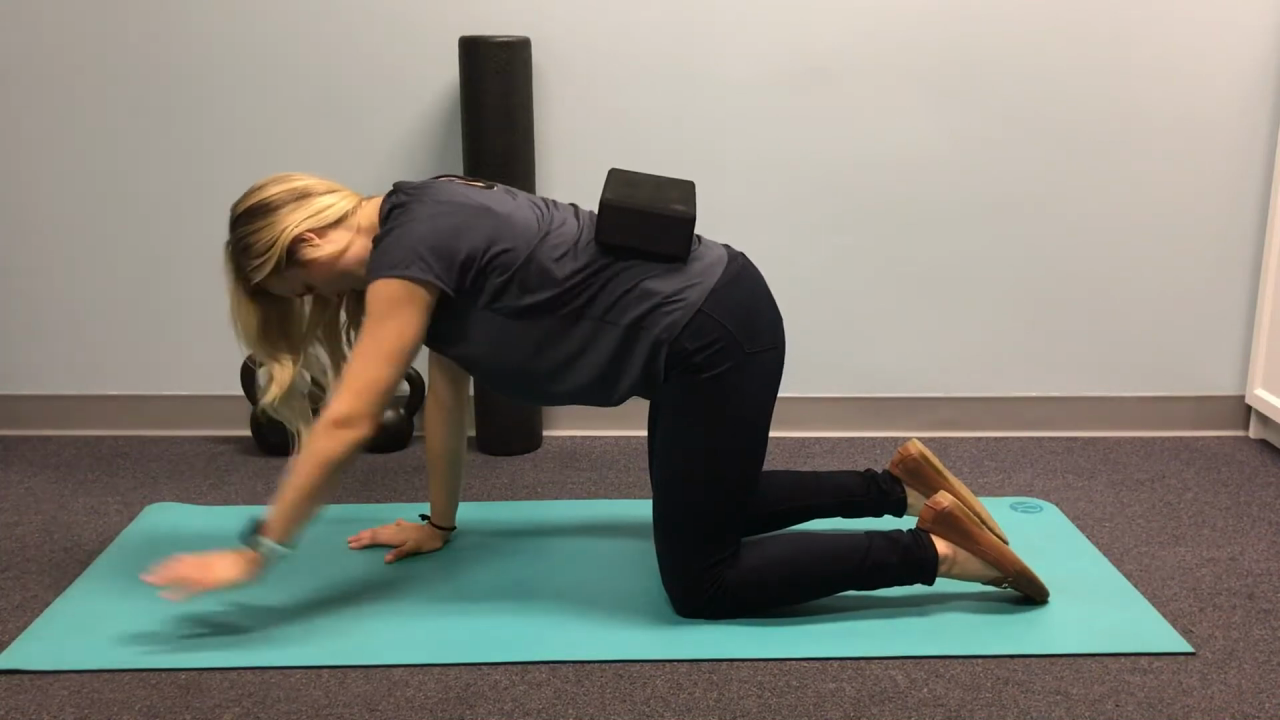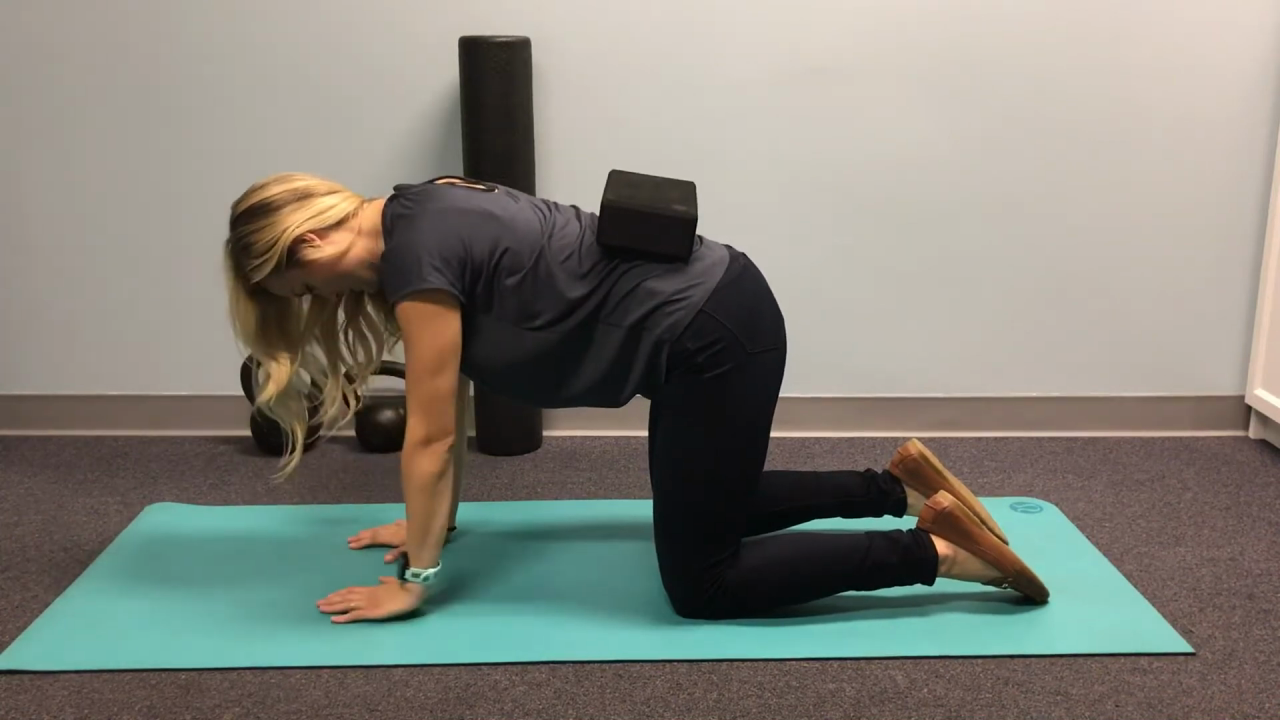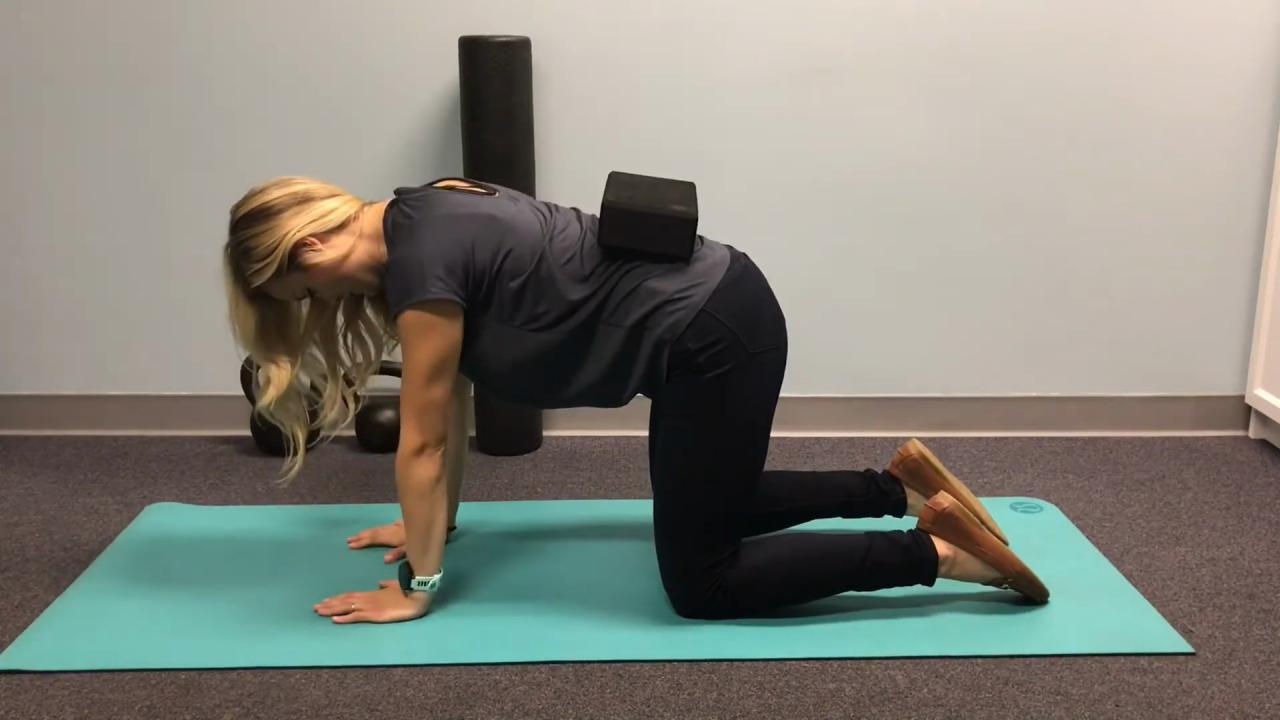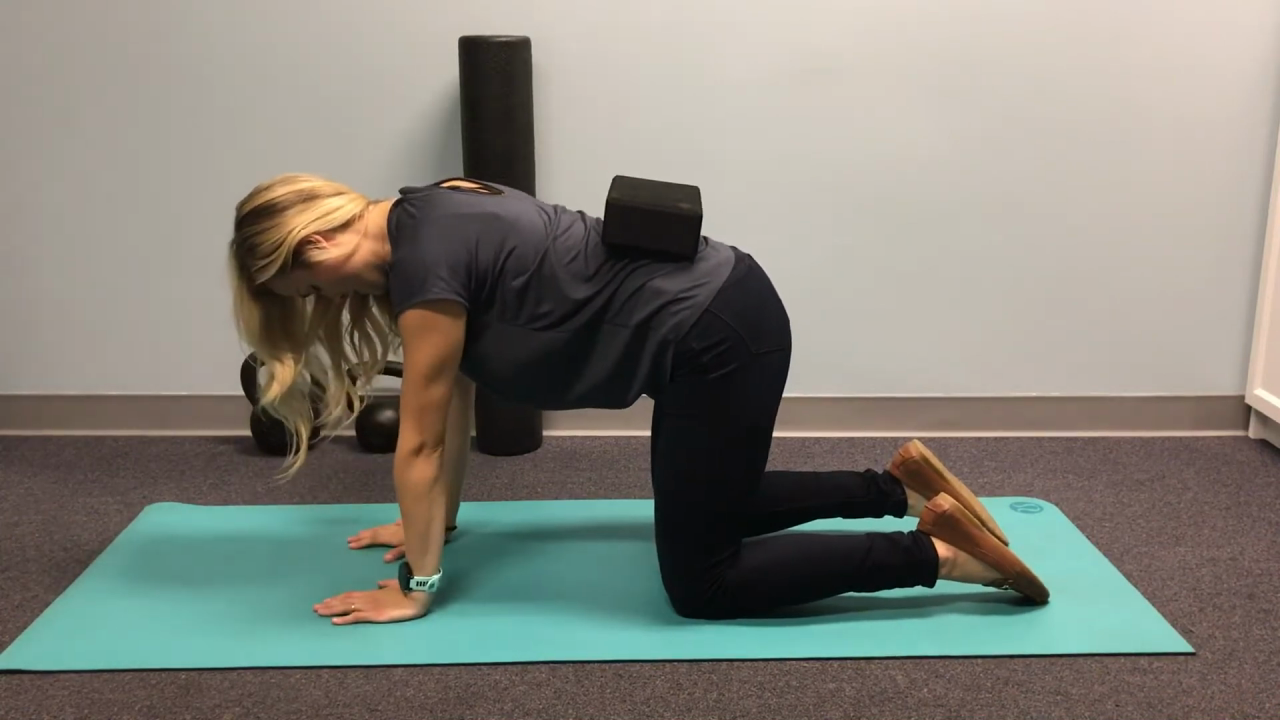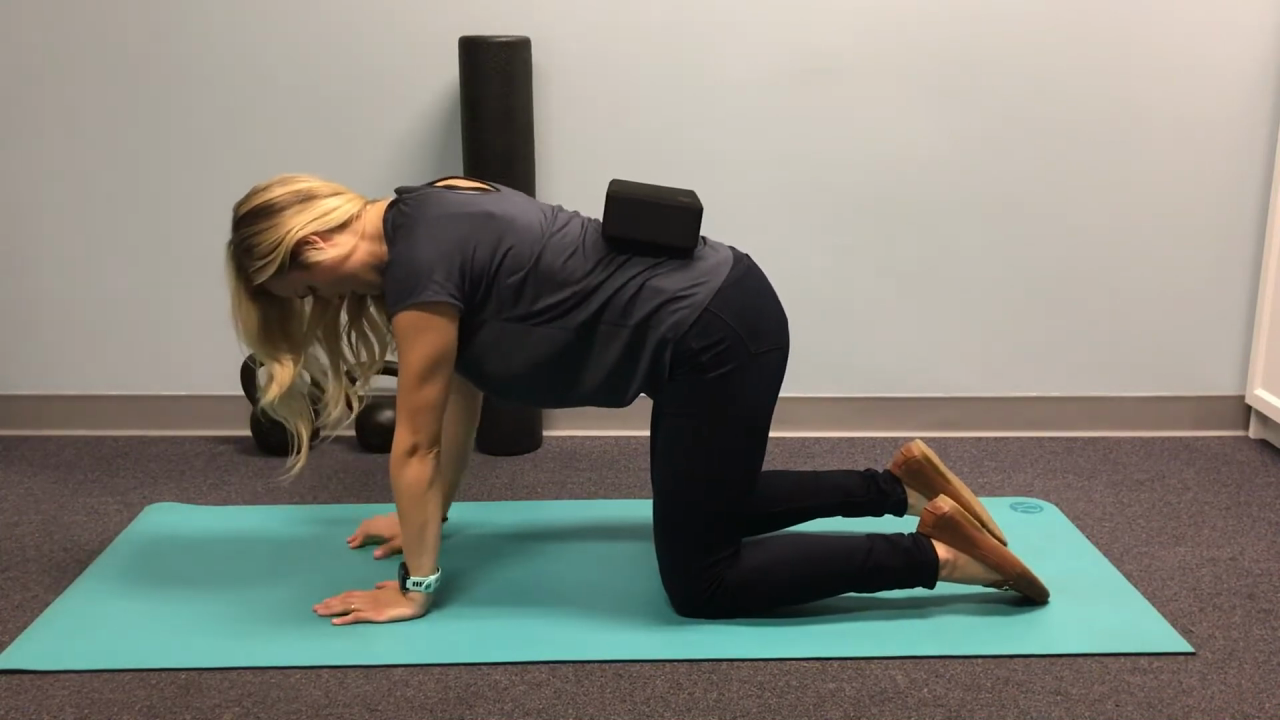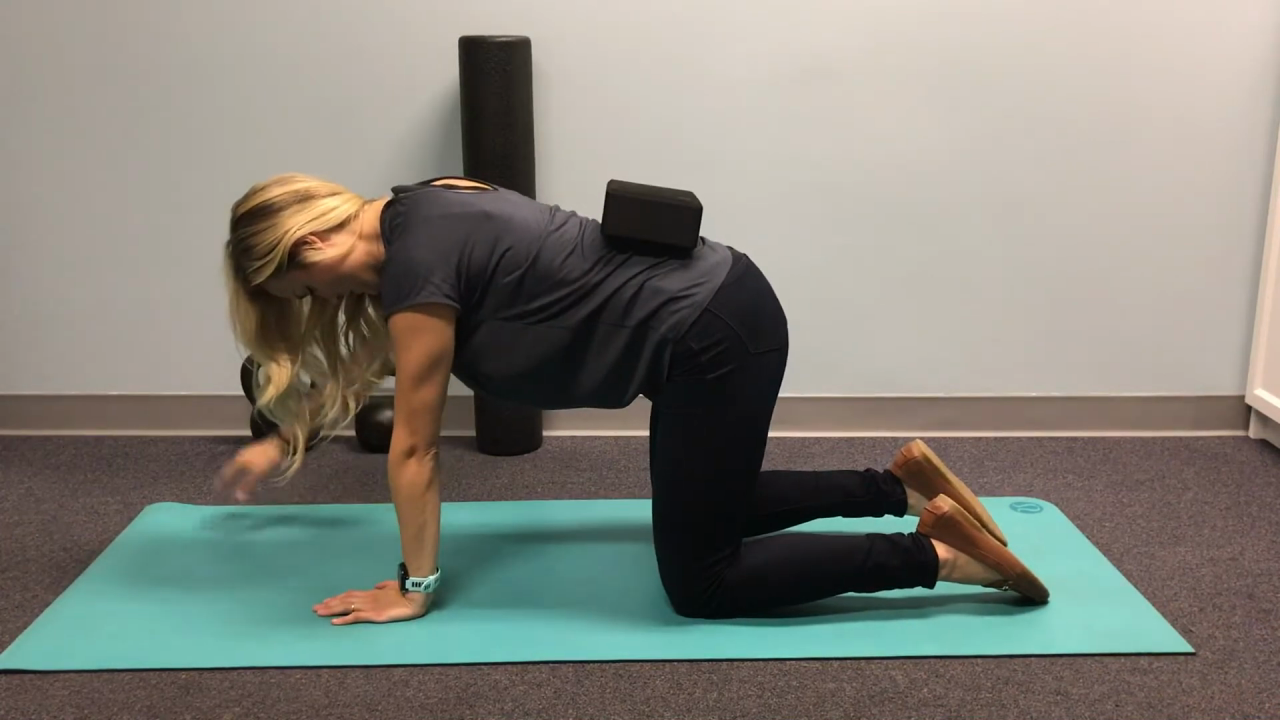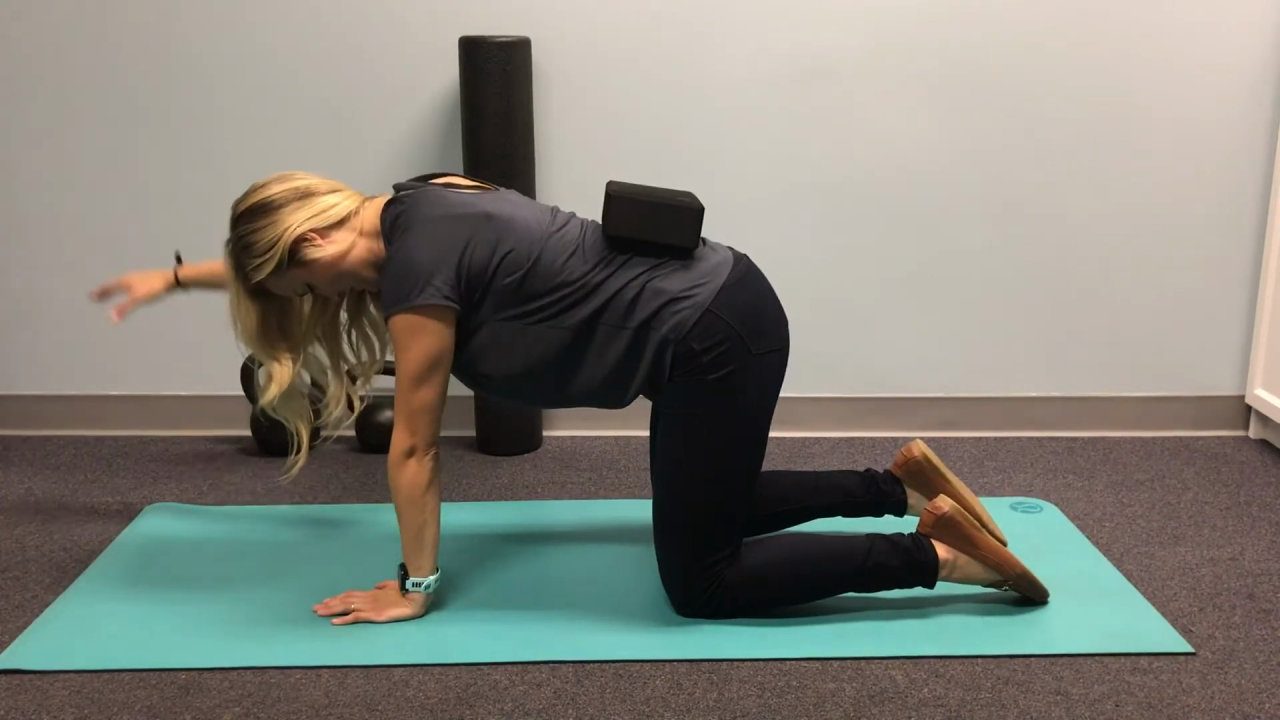
dt=0.4s
person 1, frame 1
left shoulder: (408, 250)
right shoulder: (423, 220)
left elbow: (346, 422)
right elbow: (448, 385)
left wrist: (254, 551)
right wrist: (435, 523)
left hip: (713, 338)
right hip: (716, 313)
left knee: (699, 583)
right knee: (715, 508)
left ankle: (936, 550)
right ankle: (898, 485)
person 1, frame 2
left shoulder: (416, 256)
right shoulder: (417, 216)
left elbow: (432, 435)
right elbow: (449, 398)
left wrist: (413, 579)
right wrist: (434, 523)
left hip: (712, 337)
right hip: (715, 310)
left knee: (701, 581)
right knee: (714, 504)
left ankle: (936, 549)
right ankle: (898, 484)
person 1, frame 3
left shoulder: (420, 263)
right shoulder: (419, 218)
left elbow: (422, 441)
right elbow: (450, 403)
left wrist: (417, 585)
right wrist: (435, 523)
left hip: (711, 335)
right hip: (716, 307)
left knee: (701, 580)
right knee: (713, 503)
left ankle: (937, 550)
right ankle: (898, 484)
person 1, frame 4
left shoulder: (423, 260)
right shoulder: (424, 218)
left elbow: (420, 440)
right elbow: (453, 403)
left wrist: (416, 584)
right wrist: (437, 521)
left hip: (717, 337)
right hip: (721, 308)
left knee: (701, 580)
right knee: (714, 505)
left ankle: (938, 551)
right ankle: (898, 486)
person 1, frame 5
left shoulder: (418, 262)
right shoulder: (423, 216)
left elbow: (415, 441)
right elbow: (459, 396)
left wrist: (415, 584)
right wrist: (427, 517)
left hip: (713, 337)
right hip: (722, 306)
left knee: (700, 580)
right knee: (713, 504)
left ankle: (939, 554)
right ankle: (899, 485)
person 1, frame 6
left shoulder: (415, 262)
right shoulder: (416, 214)
left elbow: (412, 444)
right elbow: (375, 356)
left wrist: (413, 587)
right wrist: (283, 441)
left hip: (712, 339)
right hip: (722, 307)
left knee: (699, 580)
right knee: (712, 505)
left ankle: (939, 552)
right ankle: (898, 483)
person 1, frame 7
left shoulder: (417, 262)
right shoulder: (413, 211)
left elbow: (413, 447)
right elbow: (285, 259)
left wrist: (415, 586)
right wrist: (171, 275)
left hip: (714, 341)
right hip: (722, 308)
left knee: (700, 579)
right knee: (711, 509)
left ankle: (934, 553)
right ankle: (900, 484)
